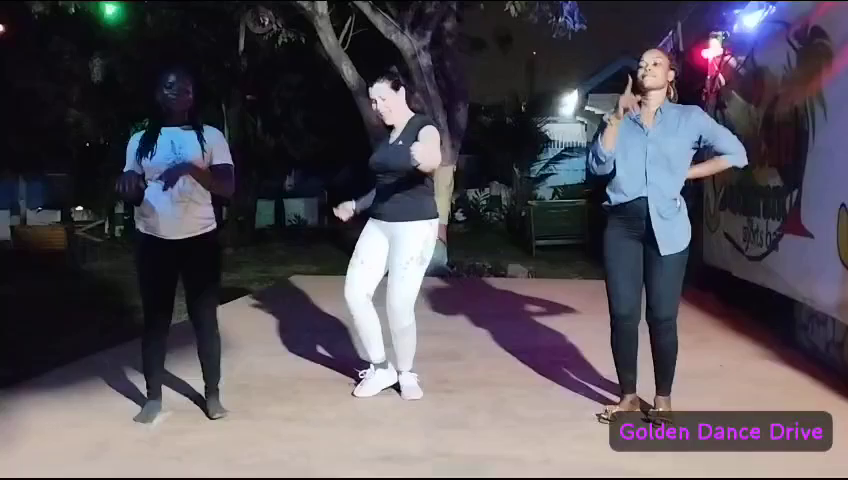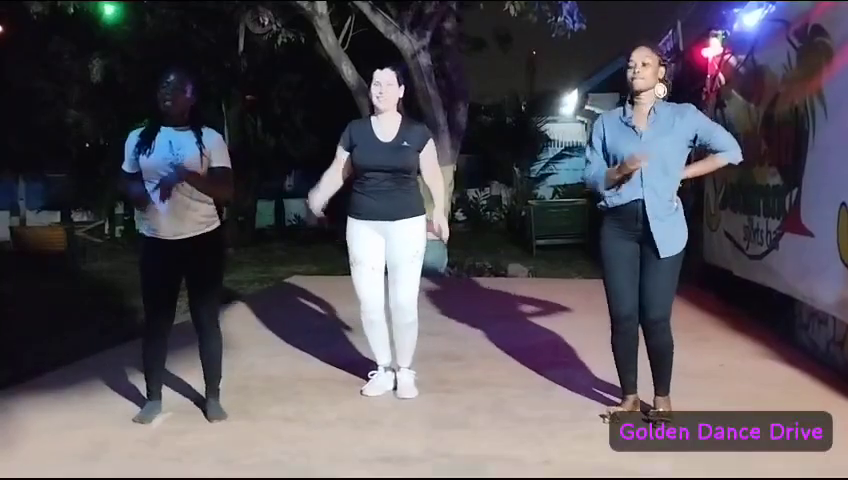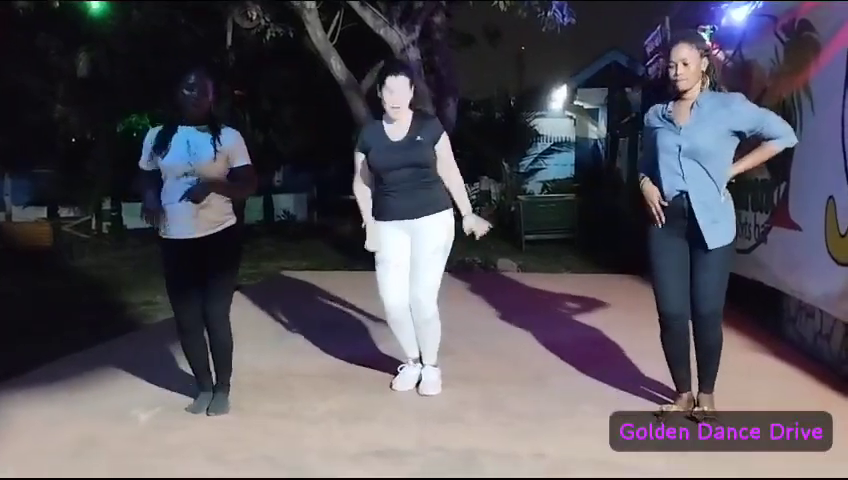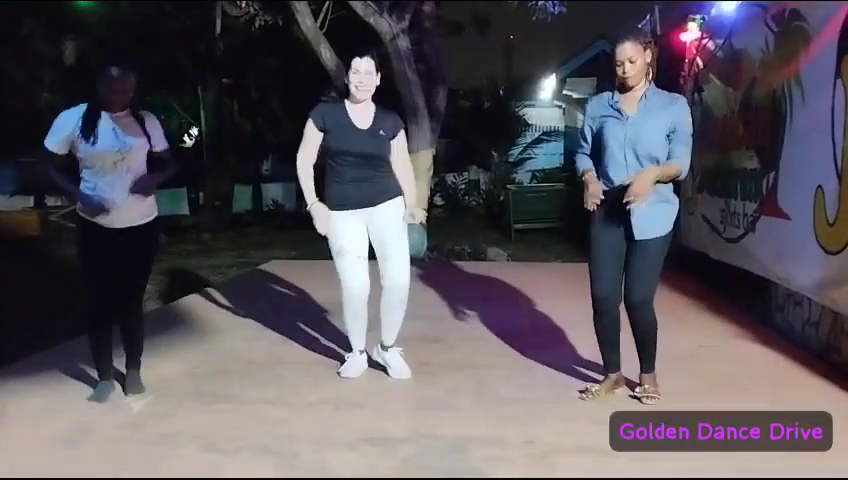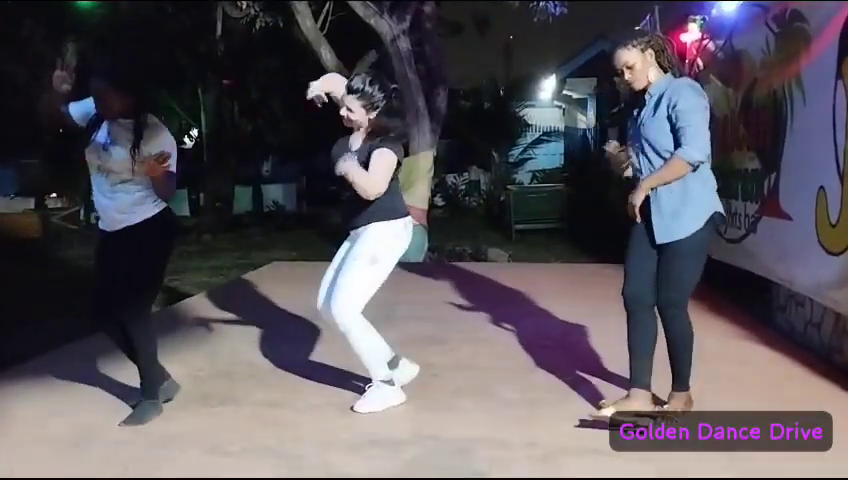
dt=1s
person 1, frame 1
left shoulder: (690, 118)
right shoulder: (620, 121)
left elbow: (735, 154)
right elbow: (599, 165)
left wrist: (684, 173)
right wrist: (617, 118)
left hip: (667, 227)
right hip: (622, 225)
left knee: (662, 317)
right knee: (622, 314)
left ankle: (663, 398)
right ankle: (628, 395)
person 1, frame 2
left shoulder: (683, 117)
right shoulder: (607, 123)
left elbow: (730, 151)
right elbow: (593, 181)
left wrist: (680, 173)
right wrist: (619, 172)
left hip: (664, 227)
right hip: (619, 226)
left knee: (655, 317)
right knee: (623, 316)
left ankle: (662, 397)
right ankle: (629, 396)
person 1, frame 3
left shoulder: (730, 107)
right shoulder: (655, 117)
left elbow: (783, 136)
left wrist: (731, 170)
right wrist: (647, 185)
left hip: (713, 222)
right hip: (667, 221)
left knee: (707, 313)
right knee: (672, 311)
left ankle: (706, 395)
right ankle: (683, 394)
person 1, frame 4
left shoulder: (673, 106)
right shoulder: (598, 106)
left elbow: (680, 162)
right elbow: (585, 153)
left wrist: (651, 175)
right wrist: (589, 179)
left hip: (652, 215)
right hip: (607, 212)
left knee: (638, 299)
right knee: (604, 296)
left ankle: (648, 374)
right ankle: (613, 374)
person 1, frame 5
left shoulder: (683, 92)
right shoulder: (643, 111)
left elbow: (694, 153)
left wrist: (644, 184)
right wrist: (624, 162)
left hip: (688, 214)
right hip: (650, 214)
left knee: (670, 304)
right knee: (635, 298)
left ankle: (681, 393)
right ankle: (639, 394)
person 2, frame 1
left shoulder: (210, 136)
right shoulder: (140, 140)
left elbow: (226, 186)
right elbow: (131, 196)
left wrist: (190, 168)
right wrist: (128, 187)
left hip: (200, 240)
right hip: (154, 240)
left knee: (205, 318)
right knee: (155, 319)
left ankle: (212, 393)
right ankle: (153, 397)
person 2, frame 2
left shoulder: (209, 138)
right shoulder: (139, 139)
left elbow: (225, 190)
right elbow: (129, 187)
left wrist: (187, 175)
right wrist: (136, 192)
left hip: (203, 240)
right hip: (156, 242)
left knee: (206, 319)
right knee: (156, 320)
left ankle: (213, 396)
right ankle: (153, 398)
person 2, frame 3
left shoulder: (228, 137)
right shoulder: (158, 136)
left elbow: (249, 186)
right elbow: (147, 180)
left wrist: (213, 184)
right wrist: (150, 201)
left hip: (220, 237)
right hip: (177, 240)
left knee: (216, 315)
right knee: (187, 319)
left ankle: (223, 388)
right ankle: (204, 387)
person 2, frame 4
left shoulder: (146, 122)
right shoulder: (72, 120)
left elbow: (167, 164)
right elbow: (51, 167)
left wrist: (152, 179)
right wrist: (81, 198)
left hip: (140, 226)
right hip: (94, 227)
left knee: (129, 301)
right knee: (97, 302)
left ankle: (133, 369)
right ankle: (104, 377)
person 2, frame 5
left shoulder: (155, 133)
right shoulder: (93, 113)
left elbow: (167, 192)
right elbow: (57, 112)
left wrist: (155, 172)
right wrist: (59, 90)
left hip: (148, 229)
right hip: (111, 231)
left knee: (132, 311)
right knee: (106, 311)
left ankle: (150, 397)
right ankle: (160, 378)
person 3, frame 1
left shoulder: (423, 128)
right shoulder: (388, 137)
left elbow: (432, 160)
left wrist: (424, 159)
right wrist: (357, 205)
left hip: (415, 226)
right hip: (379, 225)
left knee: (399, 306)
right knee: (355, 292)
left ankle: (406, 374)
right ankle: (381, 368)
person 3, frame 2
left shoulder: (418, 133)
right shoulder: (355, 130)
left elbow: (432, 177)
right elbow: (337, 172)
left wrist: (438, 212)
right wrist: (319, 195)
left hip: (407, 224)
right hip: (363, 224)
left knee: (404, 302)
right knee: (370, 302)
left ankle: (404, 371)
right ankle: (384, 370)
person 3, frame 3
left shoulder: (429, 125)
right shoulder: (368, 134)
left elbow: (448, 171)
right elbow: (362, 181)
left wrist: (468, 213)
right wrist: (369, 222)
left hip: (433, 219)
right hip: (391, 224)
left knee: (422, 298)
right knee: (393, 301)
left ankle: (430, 367)
right ankle: (412, 361)
person 3, frame 4
left shoulder: (390, 121)
right shoulder: (324, 114)
left elbow: (402, 168)
right elbow: (303, 161)
left wrist: (412, 203)
right wrist: (314, 205)
left hip: (386, 206)
right hip: (341, 212)
left knee: (397, 278)
right knee: (355, 287)
left ankle: (387, 347)
right ankle: (357, 351)
person 3, frame 5
left shoulder: (385, 142)
right shoulder: (355, 119)
left elbow: (374, 188)
right elbow: (335, 81)
left wrist: (353, 170)
right wrist: (320, 84)
left hip: (385, 231)
right hip: (362, 233)
left knee: (343, 310)
right knee: (327, 304)
left ankle: (387, 386)
right ankle: (395, 366)
